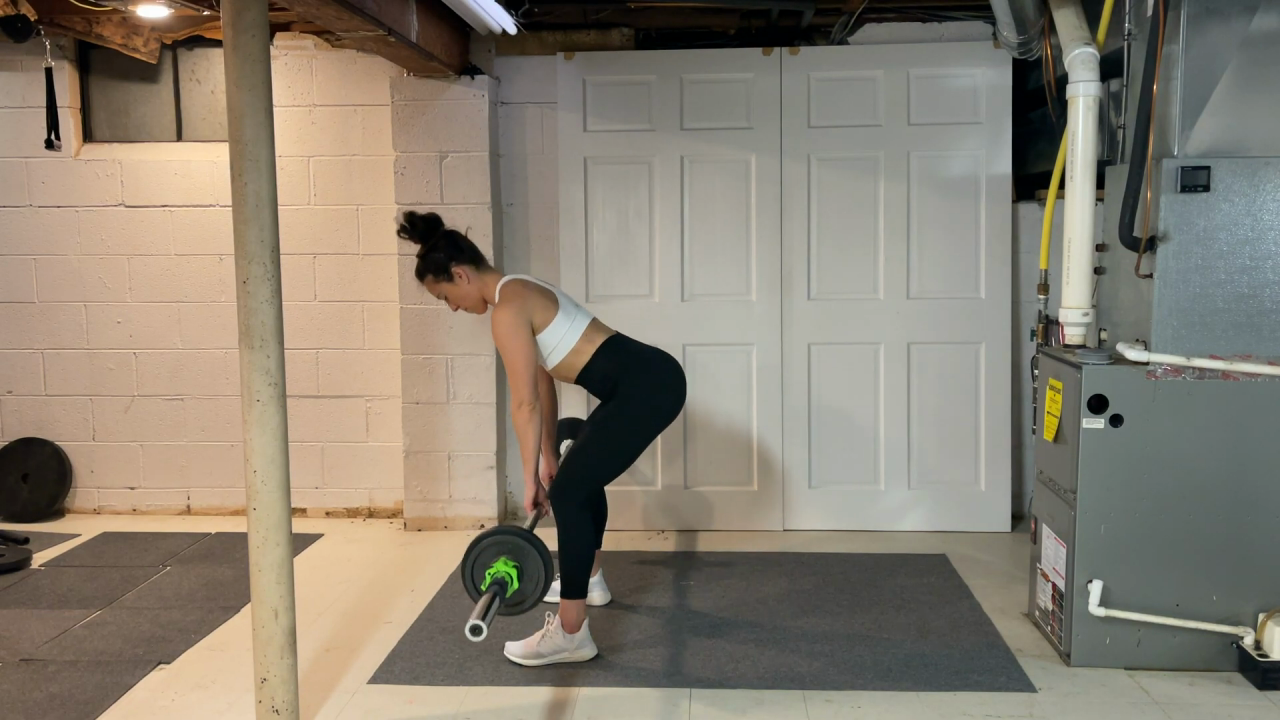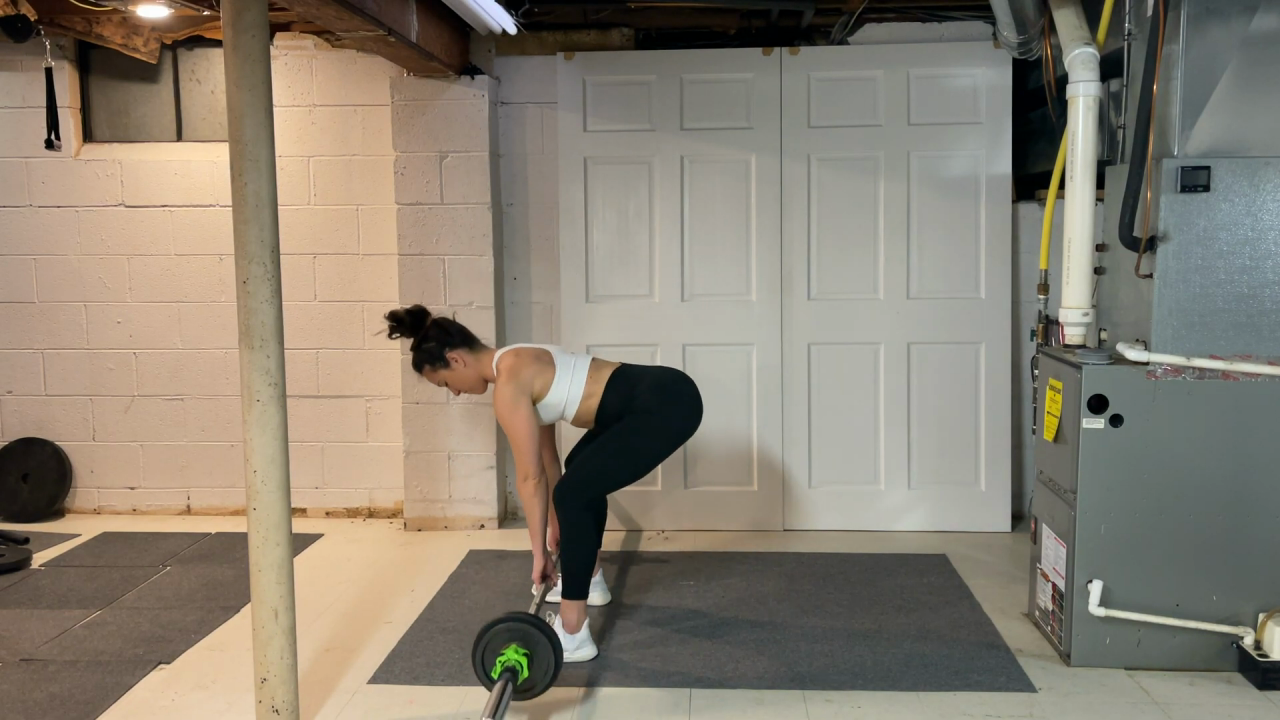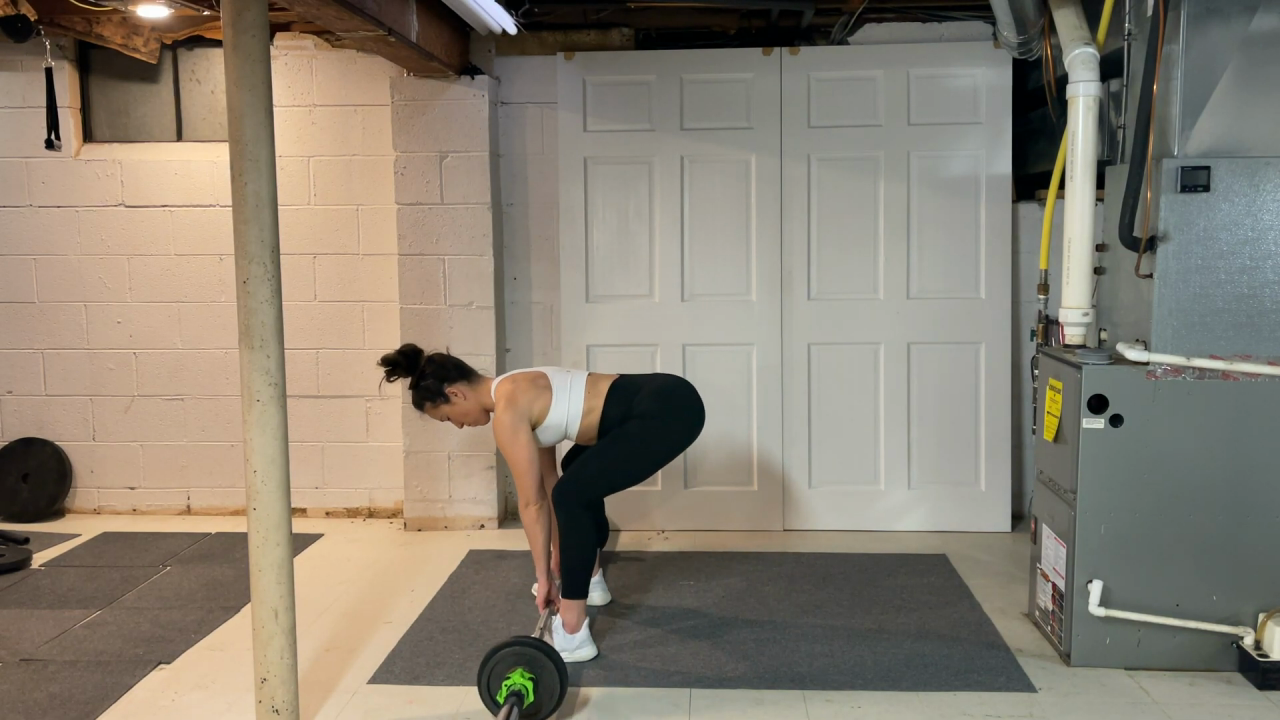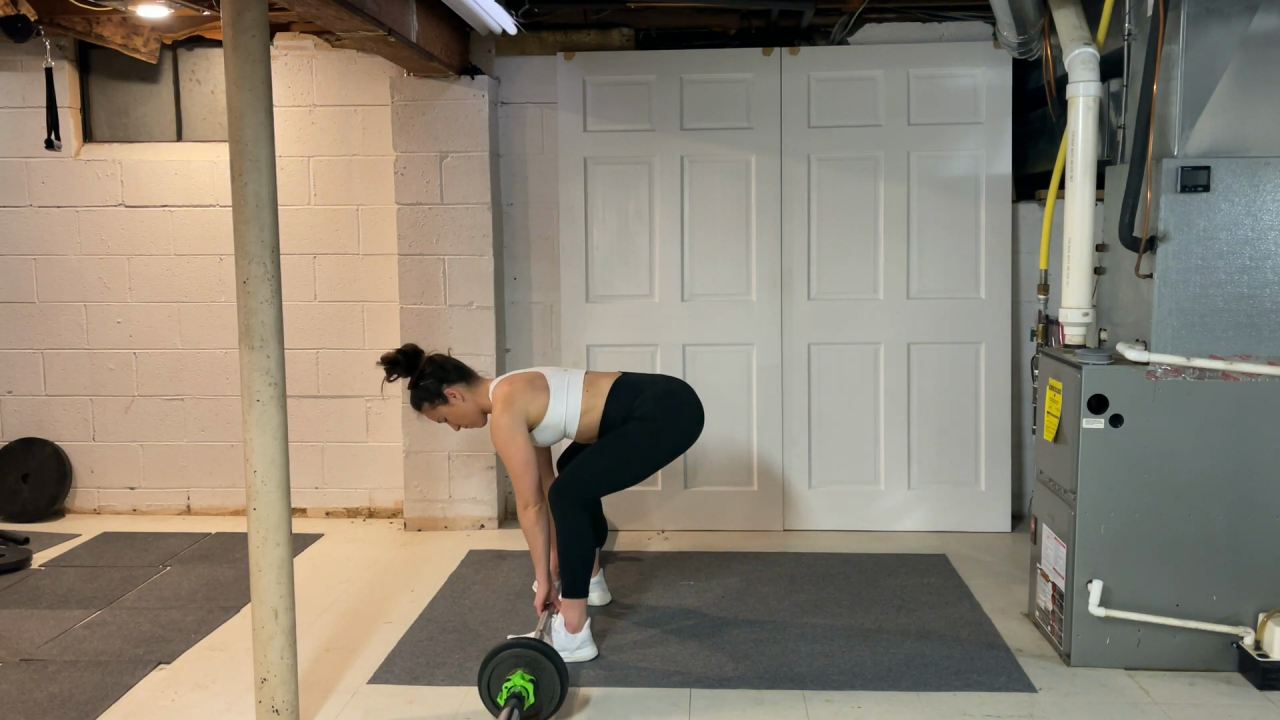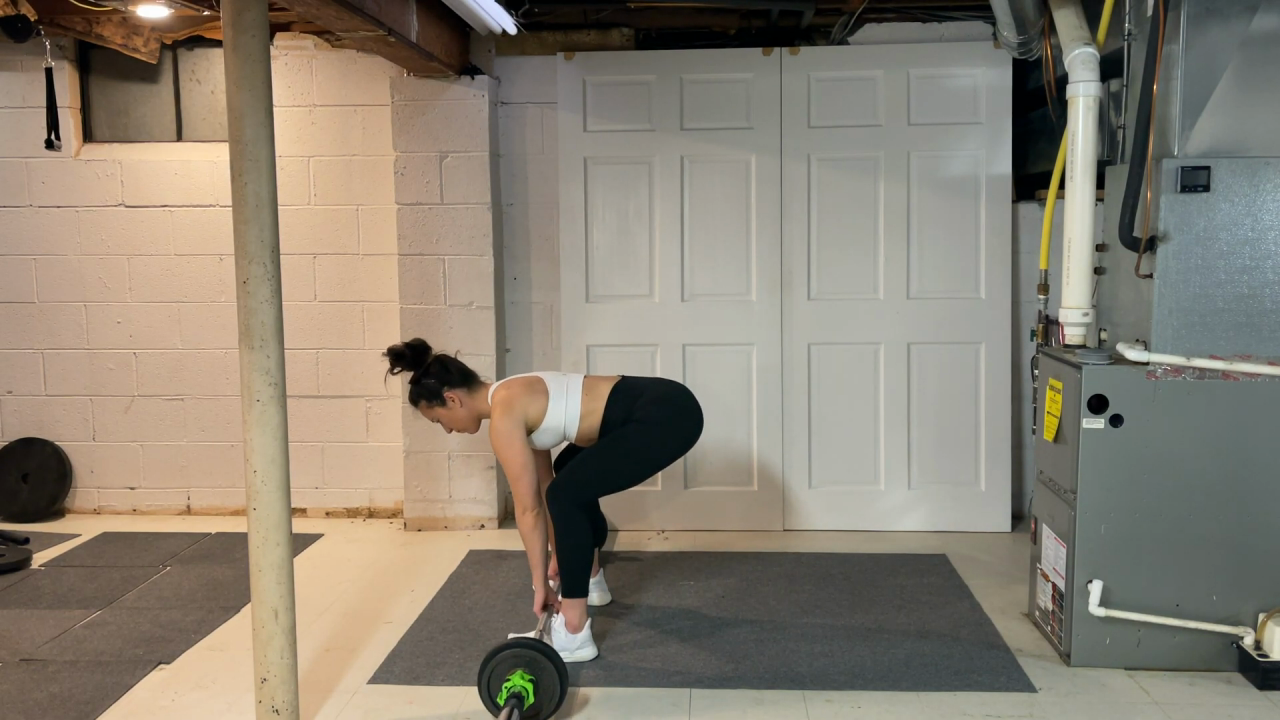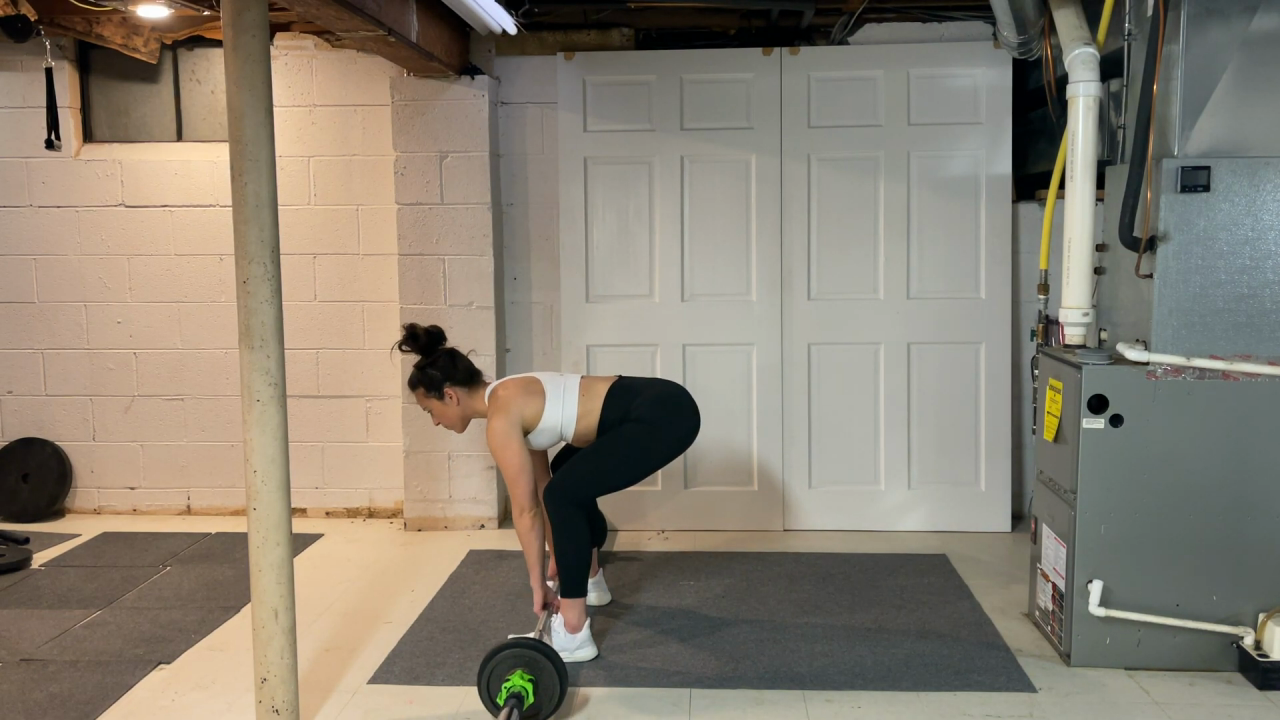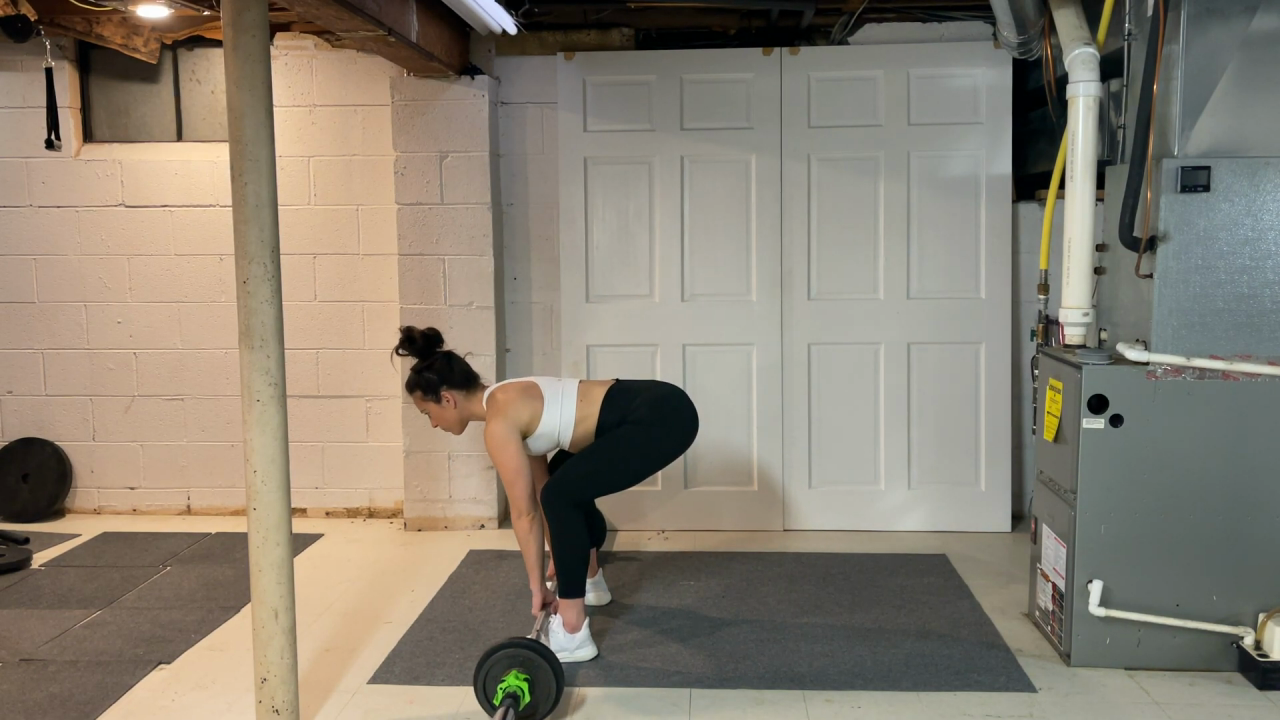
dt=0.4s
person 1, frame 1
left shoulder: (507, 309)
right shoulder: (520, 294)
left elbow: (525, 403)
right elbow: (542, 385)
left wrist: (530, 477)
right wrist: (549, 456)
left hip: (648, 388)
right hip: (649, 379)
left knee: (570, 490)
right knee: (583, 471)
left ankle: (571, 634)
right ankle: (589, 580)
person 1, frame 2
left shoulder: (508, 383)
right shoulder: (518, 366)
left elbow: (530, 477)
right elbow: (546, 457)
left wrist: (539, 552)
right wrist: (555, 524)
left hip: (667, 405)
right hip: (663, 396)
left knee: (574, 492)
right knee: (582, 473)
left ankle: (573, 635)
right ankle: (589, 579)
person 1, frame 3
left shoulder: (508, 411)
right shoulder: (517, 394)
left elbow: (532, 503)
right elbow: (547, 479)
left wrist: (543, 576)
right wrist: (559, 549)
left hip: (667, 412)
right hip: (662, 400)
left knee: (573, 494)
right knee: (578, 472)
left ankle: (572, 635)
right ankle: (590, 580)
person 1, frame 4
left shoulder: (505, 410)
right shoulder: (514, 395)
left elbow: (530, 503)
right elbow: (544, 480)
left wrist: (543, 578)
right wrist: (557, 553)
left hip: (667, 414)
right hip: (658, 402)
left knee: (569, 493)
right knee: (575, 472)
left ankle: (574, 635)
right ankle: (590, 579)
person 1, frame 5
left shoulder: (504, 415)
right shoulder: (512, 400)
left elbow: (528, 509)
right elbow: (542, 484)
left wrist: (541, 584)
right wrist: (557, 553)
left hip: (667, 417)
right hip: (655, 407)
left knee: (567, 493)
right knee: (570, 474)
left ankle: (573, 636)
right ankle: (590, 580)
person 1, frame 6
left shoulder: (501, 417)
right shoulder: (511, 401)
left elbow: (525, 509)
right elbow: (541, 483)
left wrist: (538, 584)
right wrist: (558, 556)
left hip: (665, 415)
right hip: (653, 405)
left knee: (564, 494)
right knee: (568, 474)
left ankle: (573, 636)
right ankle: (590, 580)
person 1, frame 7
left shoulder: (500, 420)
right shoulder: (507, 403)
left elbow: (524, 513)
right elbow: (540, 488)
left wrist: (538, 586)
right wrist: (558, 557)
left hip: (663, 418)
right hip: (651, 408)
left knee: (562, 494)
right knee: (565, 477)
left ankle: (572, 635)
right ankle: (590, 580)
